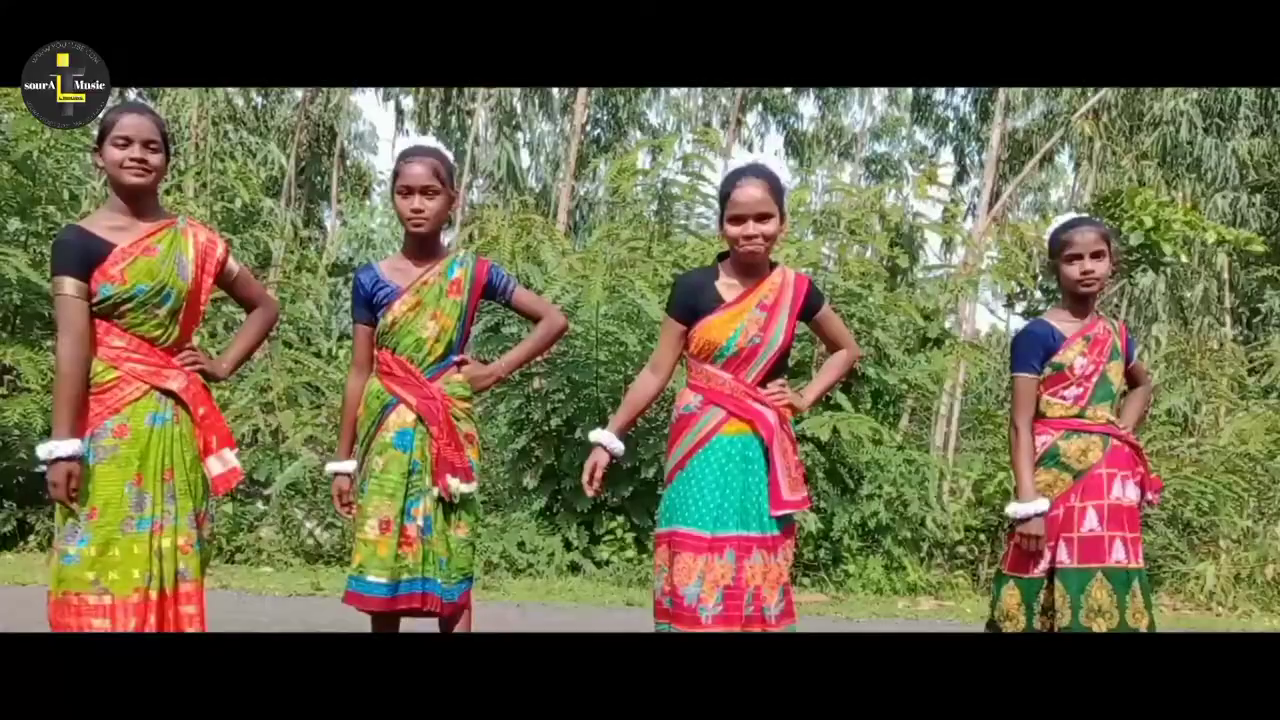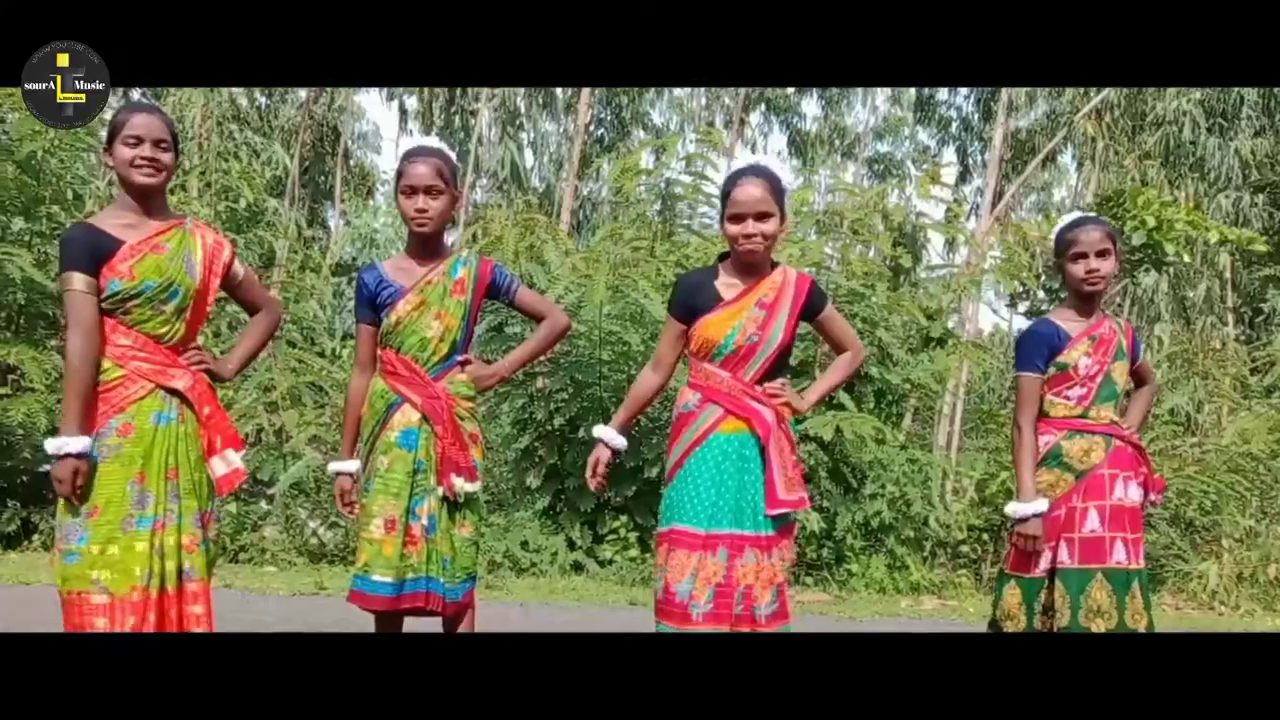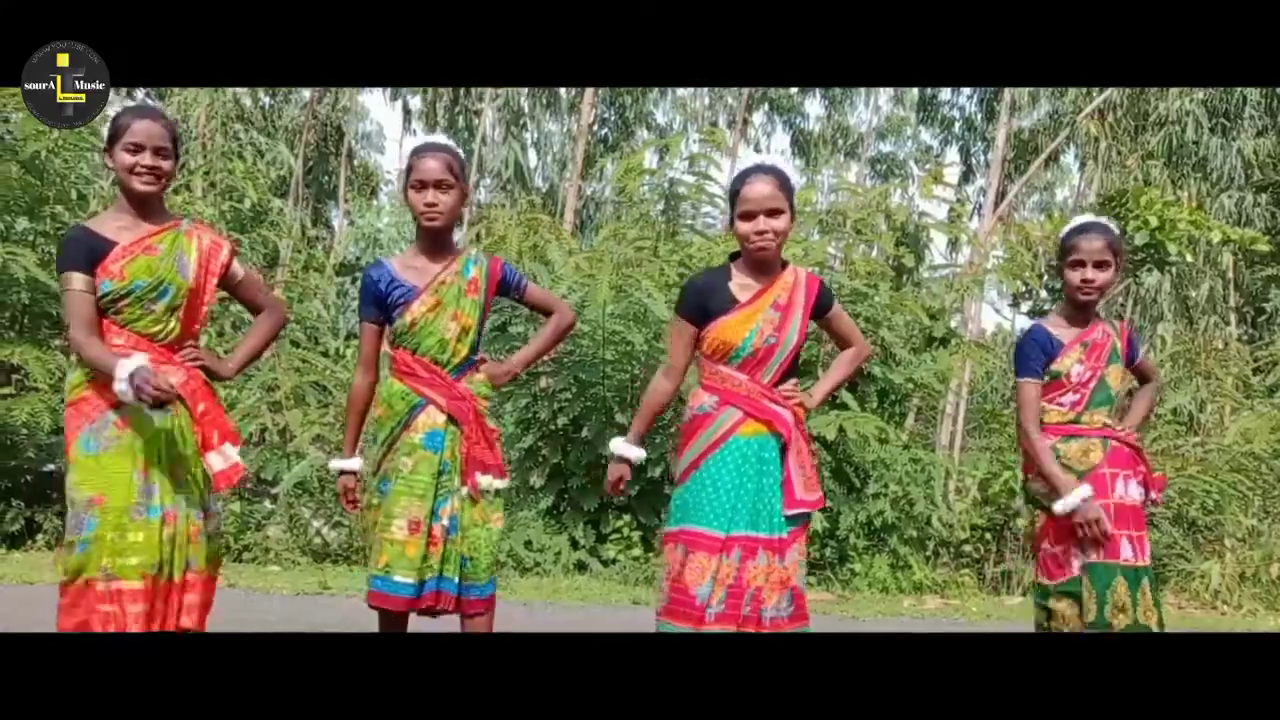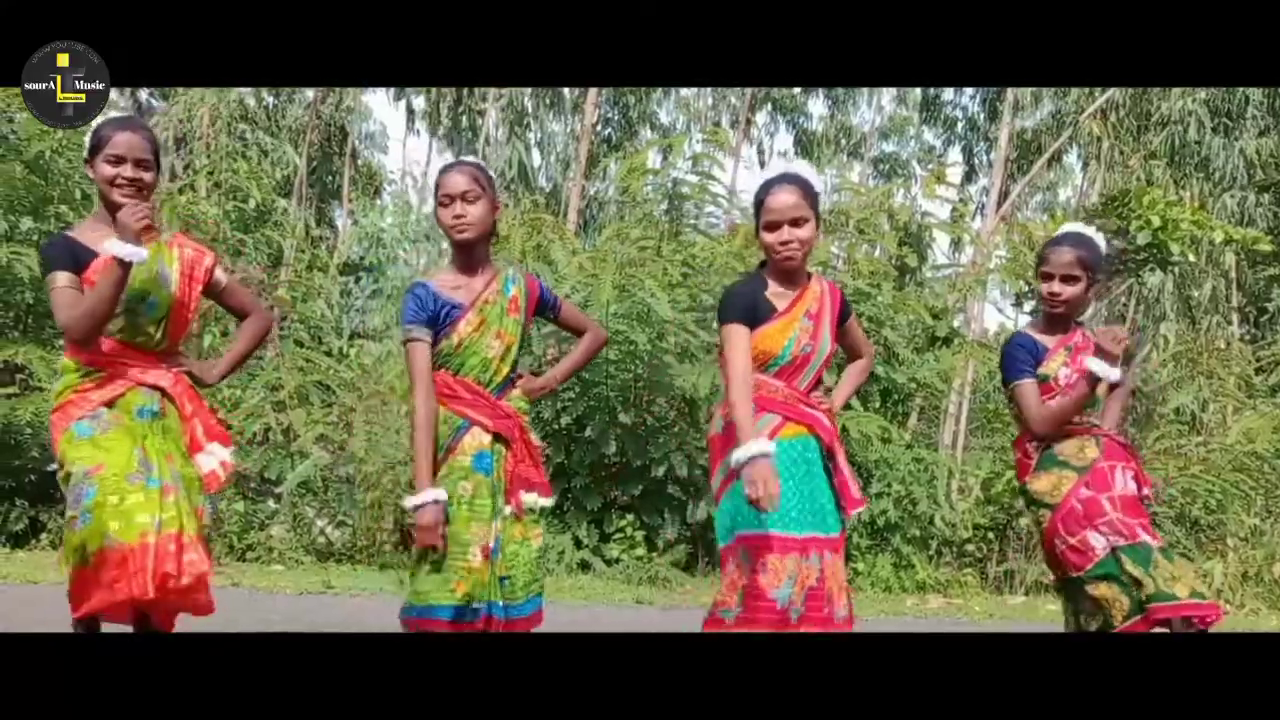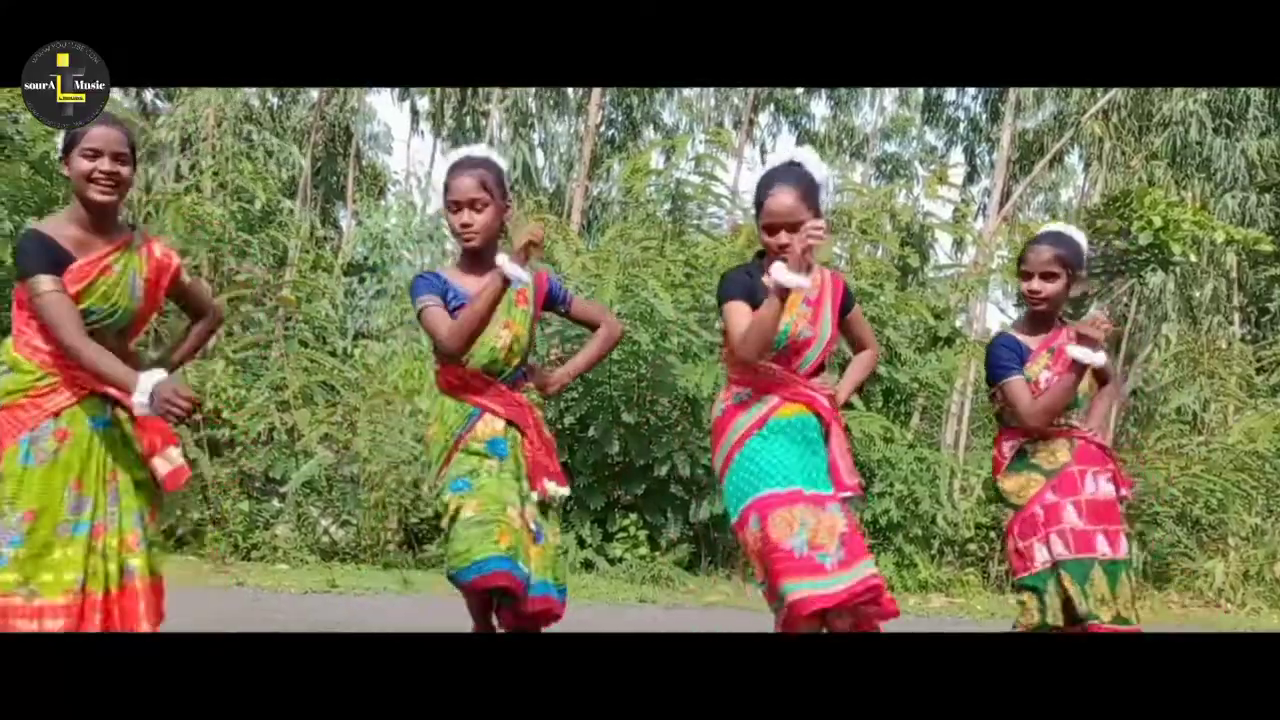
dt=0.3s
person 1, frame 1
left shoulder: (196, 241)
right shoulder: (78, 242)
left elbow: (264, 305)
right elbow: (72, 345)
left wrist: (223, 364)
right wrist: (62, 445)
left hip: (174, 418)
right hip: (107, 416)
left knee: (167, 555)
right knee: (107, 554)
person 1, frame 2
left shoulder: (202, 241)
right shoulder: (86, 238)
left elbow: (268, 309)
right elbow: (81, 341)
left wrist: (229, 365)
right wrist: (70, 440)
left hip: (179, 417)
right hip: (113, 414)
left knee: (174, 551)
right knee: (111, 557)
person 1, frame 3
left shoulder: (200, 244)
right shoulder: (84, 240)
left elbow: (272, 309)
right elbow: (83, 340)
left wrist: (227, 365)
right wrist: (130, 375)
left hip: (180, 412)
right hip: (110, 409)
left knee: (173, 551)
right knee: (117, 556)
person 1, frame 4
left shoulder: (182, 254)
right shoulder: (65, 248)
left elbow: (259, 315)
right elbow: (77, 328)
left wrist: (213, 371)
right wrist: (122, 251)
left hip: (165, 414)
right hip: (95, 408)
left knee: (166, 537)
right knee: (121, 521)
right ankle: (91, 621)
person 1, frame 5
left shoulder: (148, 255)
left elbow: (208, 316)
right elbow: (69, 337)
left wrist: (158, 368)
right wrist: (145, 386)
left hip: (111, 412)
left knee: (118, 547)
person 2, frame 1
left shoulder: (474, 273)
right shoulder: (371, 278)
left elbow: (554, 319)
right elbow: (360, 372)
left wrist: (497, 370)
right wrist: (343, 459)
left hip: (447, 435)
right hip: (387, 437)
left knee: (452, 567)
right knee: (381, 564)
person 2, frame 2
left shoulder: (477, 273)
right shoulder: (374, 278)
left elbow: (557, 319)
right elbow: (363, 372)
left wrist: (500, 370)
right wrist: (346, 460)
left hip: (451, 433)
right hip: (391, 437)
left knee: (455, 567)
right knee: (385, 564)
person 2, frame 3
left shoulder: (487, 270)
right shoulder: (382, 277)
left elbow: (562, 314)
right elbow: (367, 372)
left wrist: (512, 366)
right wrist: (349, 457)
left hip: (466, 434)
right hip: (405, 432)
left knee: (477, 571)
right knee: (396, 569)
person 2, frame 4
left shoulder: (524, 287)
right shoulder: (424, 296)
left elbow: (593, 333)
right elbow: (423, 396)
left wrist: (547, 381)
right wrist: (424, 494)
left hip: (510, 451)
right hip: (451, 449)
left knee: (515, 586)
right knee: (442, 585)
person 2, frame 5
left shoulder: (534, 283)
right shoulder: (431, 285)
left elbow: (611, 326)
right elbow: (453, 341)
left wrist: (561, 375)
right wrist: (507, 270)
left hip: (520, 438)
right hip: (465, 436)
left knee: (529, 569)
right knee: (482, 555)
person 3, frame 1
left shoulder: (797, 290)
right shoulder: (694, 287)
left elbow: (846, 348)
right elbow: (657, 370)
left wrist: (805, 398)
right wrist: (607, 438)
left hip: (761, 451)
right hip: (704, 447)
left knee: (757, 574)
right knee: (700, 575)
person 3, frame 2
left shoulder: (799, 290)
right shoulder: (694, 287)
left elbow: (853, 351)
right elbow: (659, 368)
left wrist: (807, 399)
right wrist: (611, 434)
left hip: (762, 450)
right hip: (703, 445)
left knee: (756, 574)
right knee: (697, 571)
person 3, frame 3
left shoulder: (808, 288)
right shoulder: (704, 288)
left elbow: (857, 347)
right elbow: (670, 375)
left wrist: (815, 396)
right wrist: (627, 447)
left hip: (774, 450)
right hip: (716, 445)
left knee: (769, 576)
right knee: (705, 574)
person 3, frame 4
left shoulder: (830, 298)
right shoulder: (742, 297)
left elbow: (863, 357)
right elbow: (738, 382)
left wrist: (834, 403)
right wrist: (753, 456)
left hip: (807, 452)
right hip: (755, 450)
left knee: (814, 578)
right knee: (765, 579)
person 3, frame 5
left shoulder: (833, 287)
right shoulder: (742, 281)
left elbow: (869, 348)
right elbow: (747, 350)
left wrist: (840, 391)
right wrist: (786, 277)
left hip: (809, 435)
right hip: (755, 431)
left knee: (823, 548)
right knee: (791, 539)
person 4, frame 1
left shoulder: (1116, 334)
right shoulder: (1037, 335)
left elbow: (1142, 385)
right elbow: (1021, 426)
left wrist: (1123, 431)
right wrist: (1028, 504)
left hip: (1112, 481)
right hip: (1058, 479)
left knee: (1110, 595)
right knee: (1061, 595)
person 4, frame 2
left shoulder: (1122, 333)
right shoulder: (1043, 334)
left elbow: (1148, 384)
right elbow: (1024, 424)
left wrist: (1127, 431)
right wrist: (1027, 504)
left hip: (1114, 480)
right hip: (1061, 477)
left knee: (1111, 597)
right knee: (1062, 595)
person 4, frame 3
left shoulder: (1120, 336)
right shoulder: (1038, 339)
left elbow: (1151, 380)
right elbow: (1030, 431)
left wrist: (1127, 429)
right wrist: (1073, 495)
left hip: (1116, 479)
right hip: (1061, 476)
left knee: (1125, 597)
right knee: (1085, 602)
person 4, frame 4
left shoulder: (1094, 340)
right shoulder: (1021, 346)
left elbow: (1123, 383)
right elbow: (1040, 424)
left wrist: (1108, 426)
right wrist: (1097, 366)
left hip: (1107, 473)
right hip: (1058, 476)
right knee: (1115, 580)
person 4, frame 5
left shoulder: (1079, 334)
right shoulder: (1006, 347)
left elbow: (1108, 382)
right elbow: (1033, 418)
left wrist: (1096, 426)
right wrist: (1082, 356)
left hip: (1087, 473)
right hip: (1034, 475)
left knee: (1101, 586)
right knee: (1052, 587)
